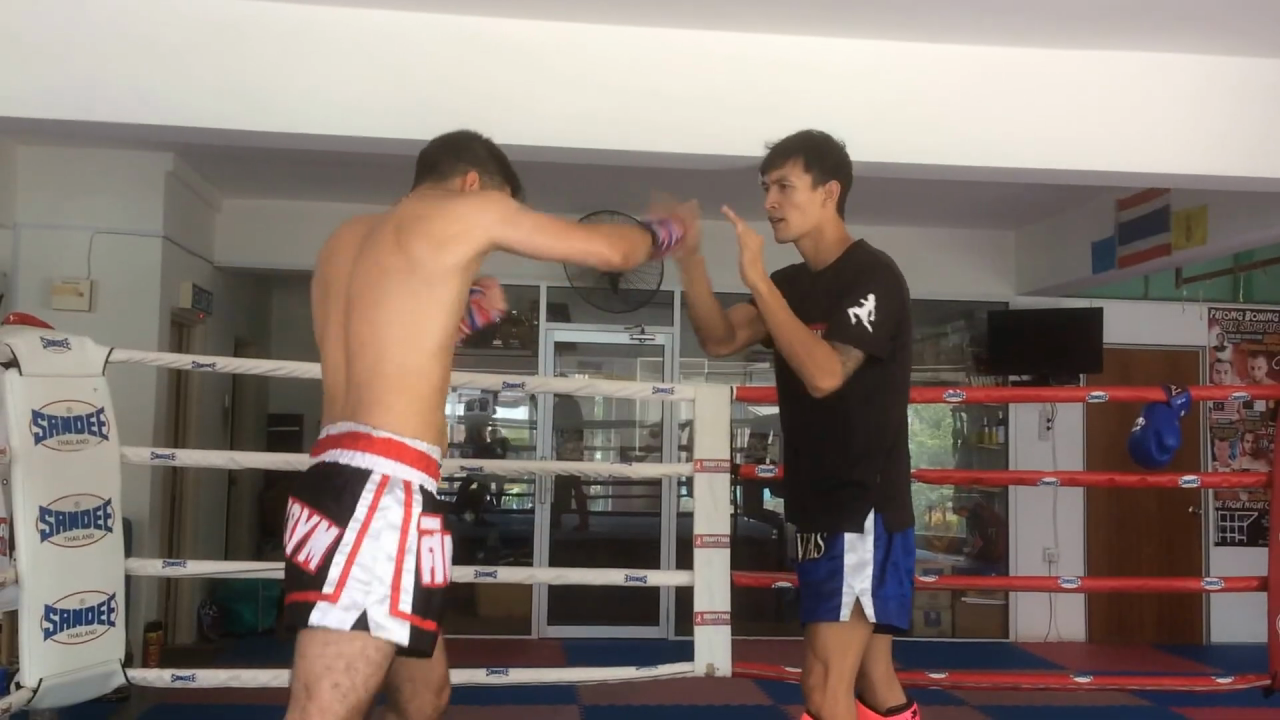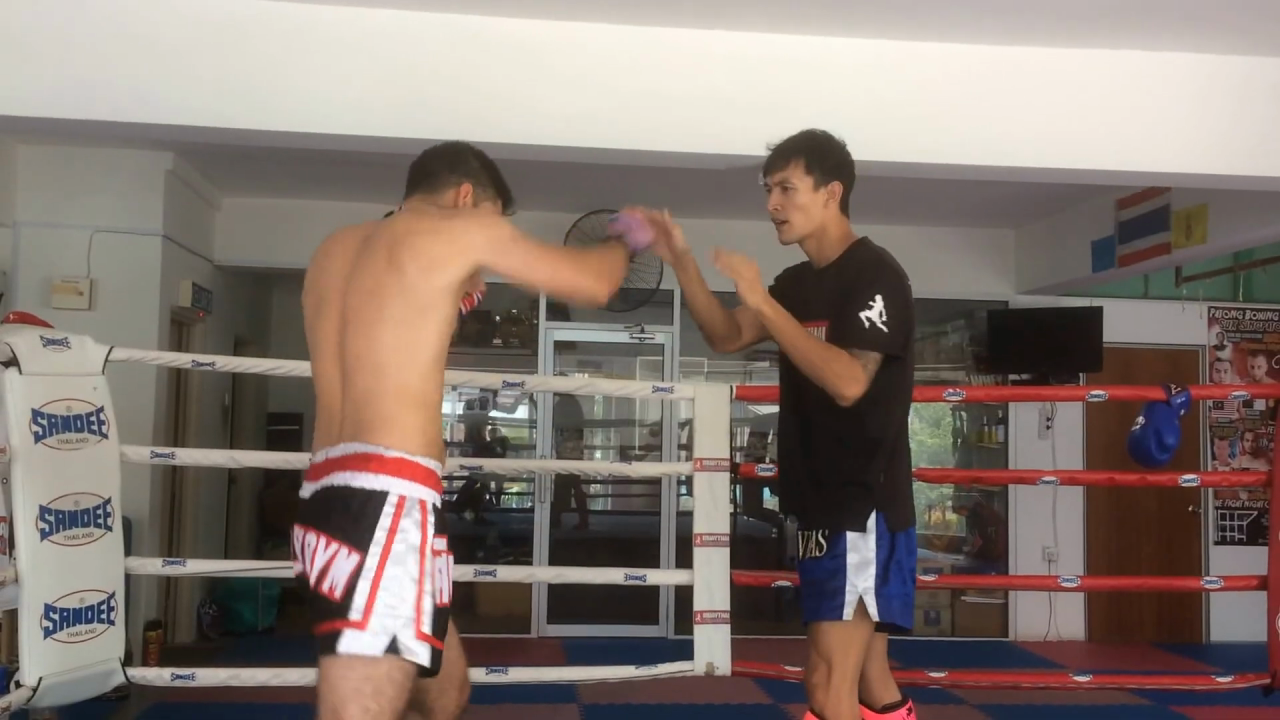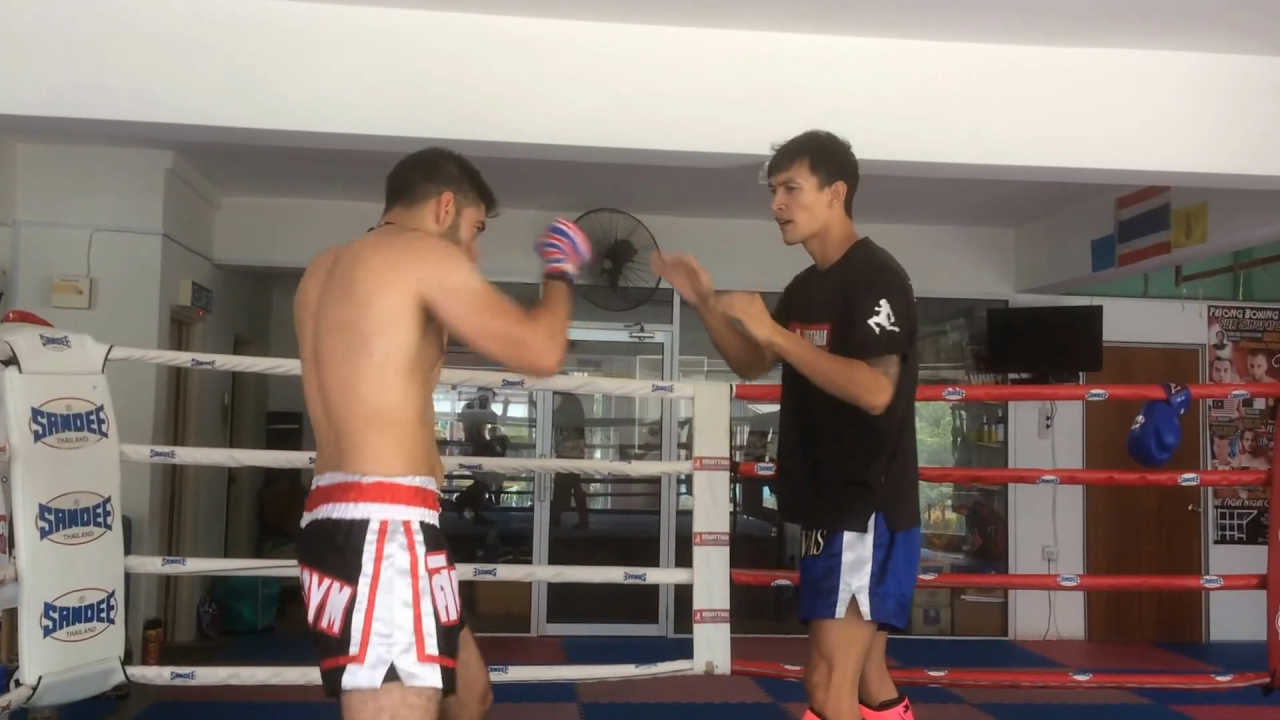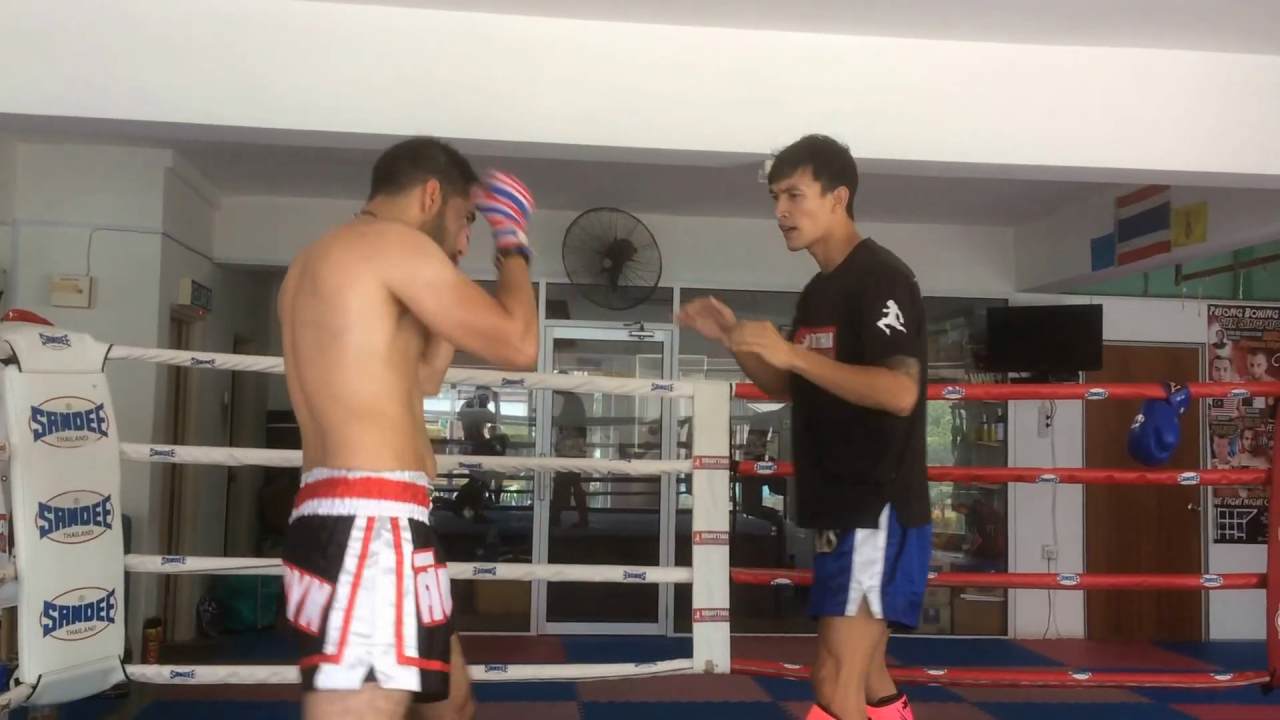
dt=0.1s
person 1, frame 1
left shoulder: (871, 274)
right shoulder: (796, 281)
left elbow: (822, 374)
right elbow: (718, 339)
left wrist: (758, 280)
right wrist: (689, 257)
left hip: (860, 506)
right hip: (825, 506)
person 1, frame 2
left shoulder: (875, 274)
right shoulder: (799, 280)
left elbow: (849, 382)
right elbow: (726, 337)
left wrist: (762, 303)
right wrist: (681, 260)
left hip: (863, 505)
right hip: (827, 504)
person 1, frame 3
left shoulder: (876, 276)
right shoulder: (807, 284)
left elbow: (876, 390)
right elbow: (750, 364)
left wrist: (775, 332)
right wrist: (707, 303)
left hip: (866, 507)
right hip: (831, 505)
person 1, frame 4
left shoulder: (882, 277)
right shoulder: (818, 291)
left elbow: (899, 392)
right elbow: (781, 385)
left wrist: (792, 353)
right wrist: (728, 334)
left hip: (877, 506)
right hip: (842, 505)
person 2, frame 1
left shoulder: (347, 239)
right shoulder: (463, 210)
right elbow: (608, 250)
right wrist: (661, 231)
left hip: (344, 481)
right hip: (380, 488)
person 2, frame 2
left shoulder: (336, 251)
right shoulder: (457, 229)
right elbow: (591, 285)
right wrist: (628, 243)
left hip: (340, 499)
right hip: (386, 506)
person 2, frame 3
left shoulder: (330, 269)
right shoulder: (422, 255)
right elbow: (542, 354)
right wrist: (562, 268)
left hip: (349, 523)
right hip: (385, 531)
person 2, frame 4
left shoulder: (321, 261)
right shoulder: (391, 243)
right elbow: (516, 344)
left wrist: (443, 295)
right wrist: (511, 237)
left hip: (342, 523)
right hip: (370, 529)
